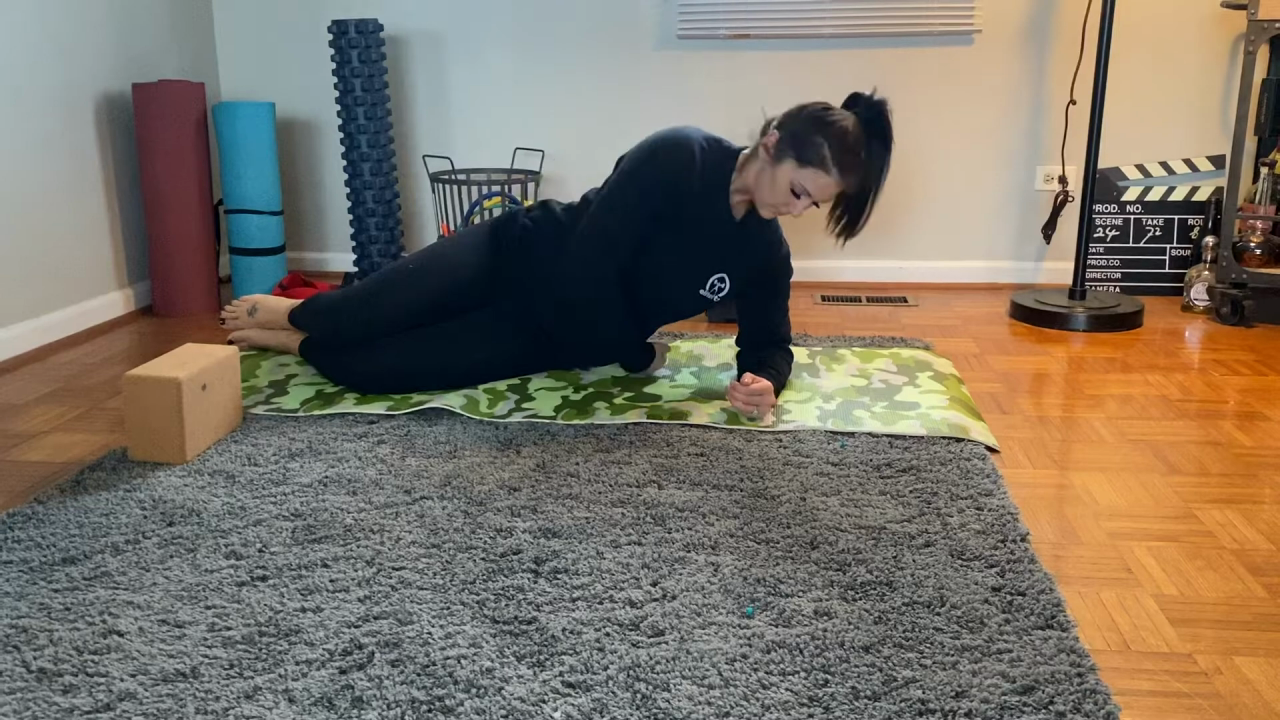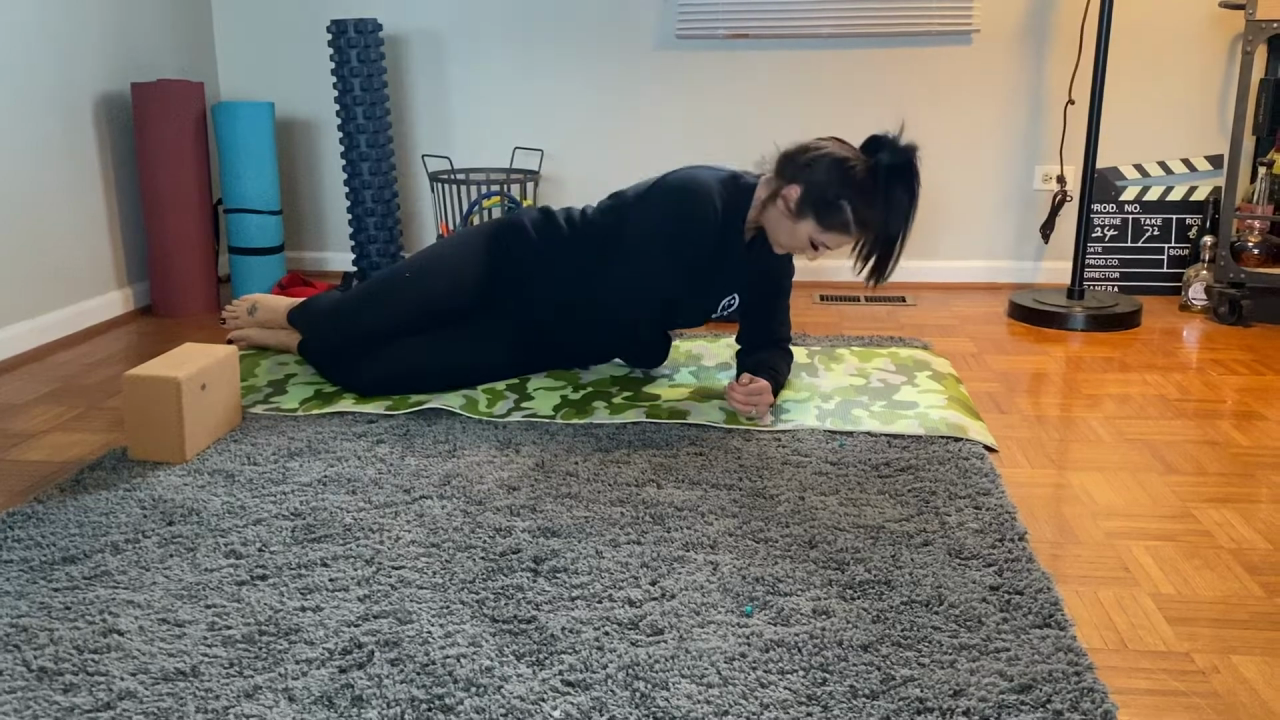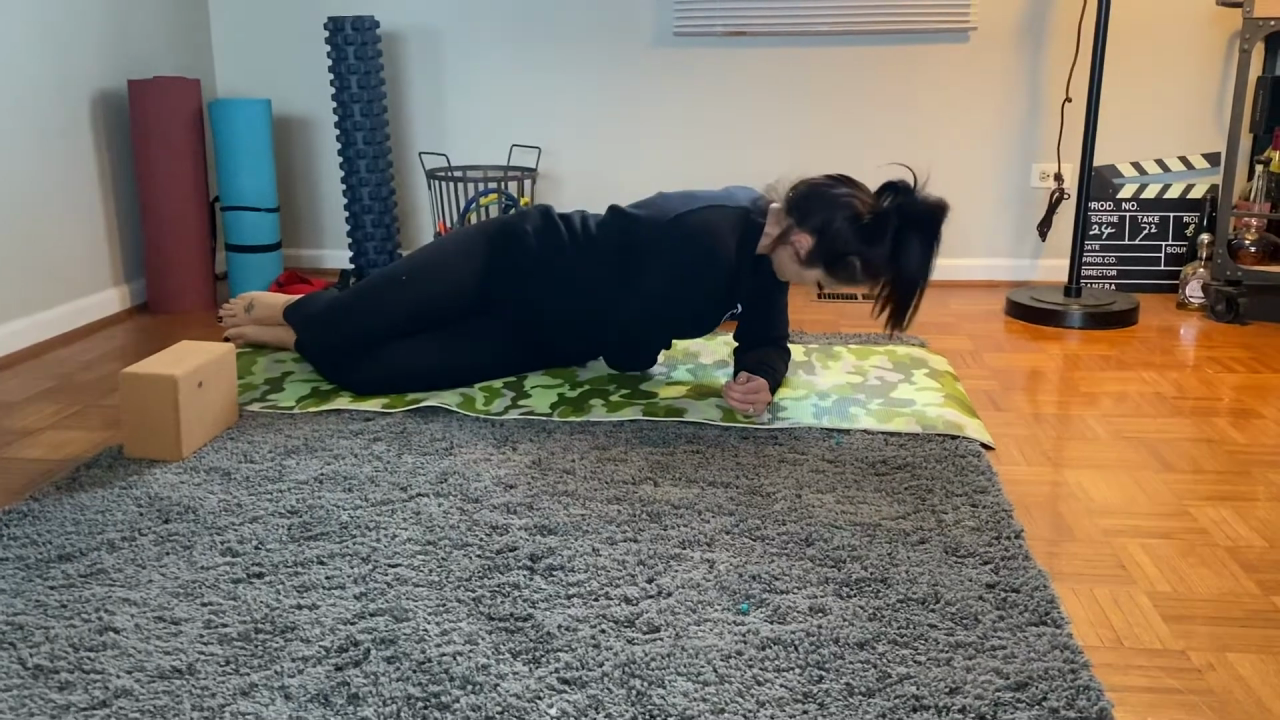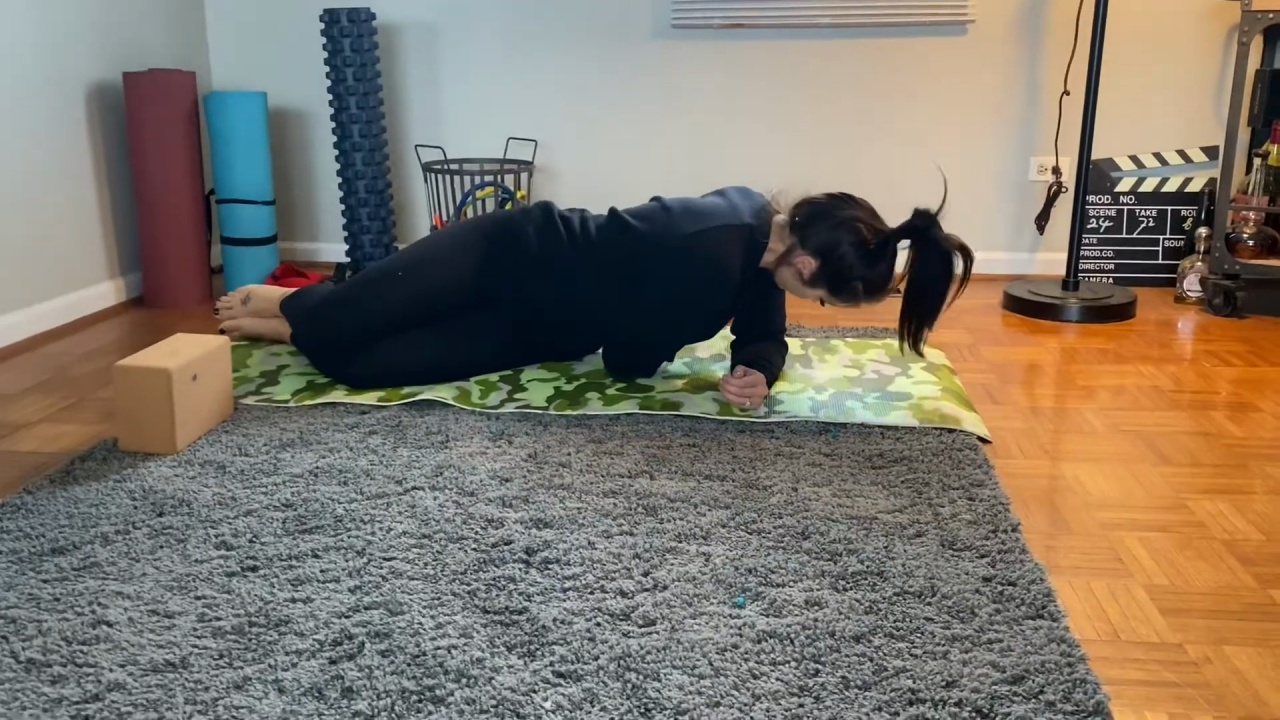
dt=0.5s
person 1, frame 1
left shoulder: (765, 253)
right shoulder: (678, 156)
left elbow: (768, 341)
right elbow: (590, 260)
left wrist: (763, 382)
right wrist: (638, 357)
left hip: (552, 342)
right hip: (512, 258)
left knee: (369, 371)
right knee: (354, 321)
left ankle: (291, 342)
right ankle: (287, 310)
person 1, frame 2
left shoulder: (768, 260)
right shoulder: (694, 201)
left elbow: (768, 342)
right elbow: (627, 318)
left wrist: (760, 381)
right wrist: (656, 353)
left hip: (548, 341)
right hip: (508, 263)
left knee: (367, 372)
right knee: (351, 326)
left ankle: (287, 340)
right ankle: (288, 313)
person 1, frame 3
left shoulder: (764, 237)
right shoulder: (708, 239)
left elbow: (766, 339)
right elbow: (629, 346)
left wrist: (758, 379)
right wrist: (651, 351)
right hip: (505, 261)
left knee: (365, 373)
right knee: (350, 326)
left ankle: (284, 334)
right ankle: (284, 310)
person 1, frame 4
left shoulder: (762, 225)
right shoulder: (713, 259)
left elbow: (762, 334)
right elbow: (630, 359)
left wrist: (756, 374)
right wrist: (664, 332)
right hip: (505, 256)
left knee: (361, 366)
right knee: (345, 322)
left ankle: (279, 325)
right ankle: (277, 302)
